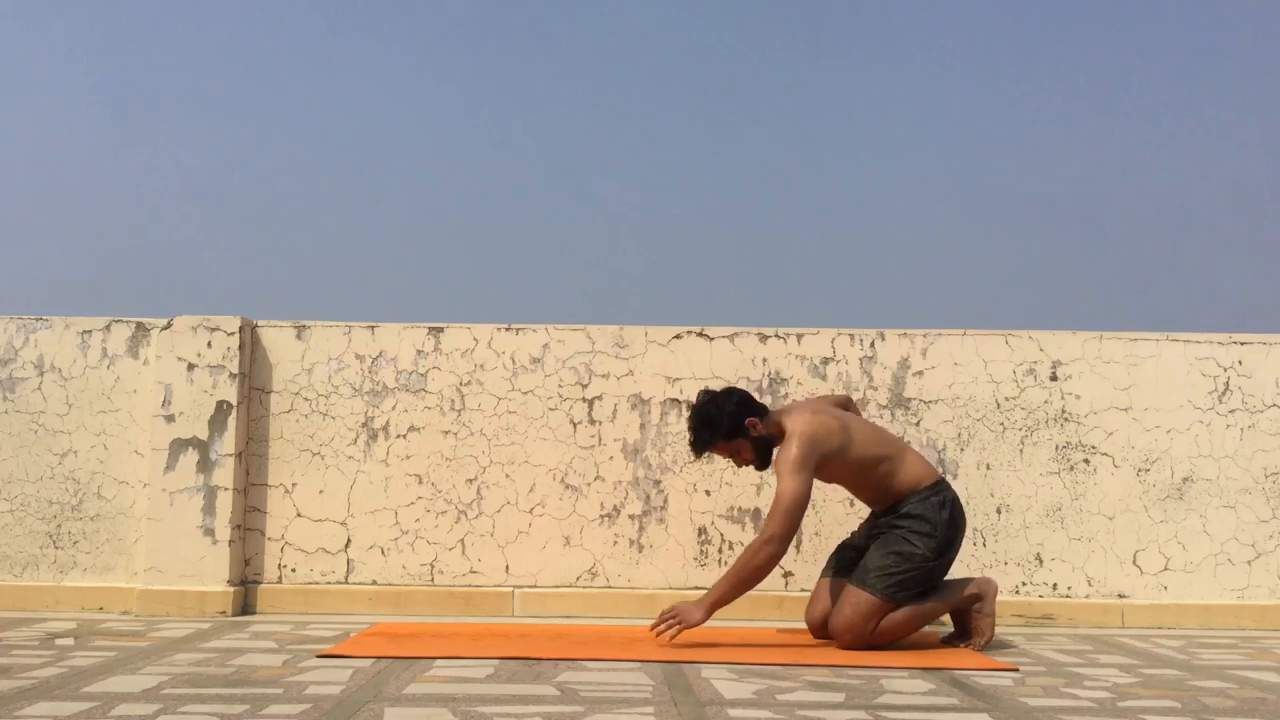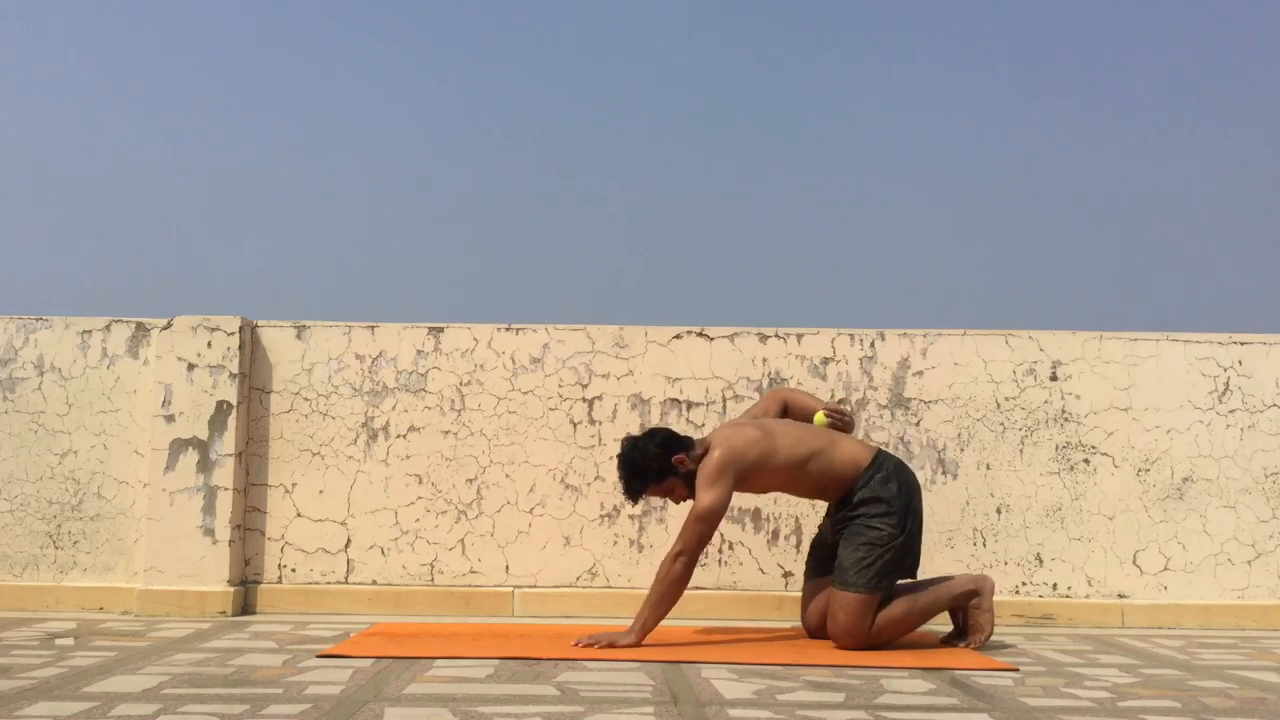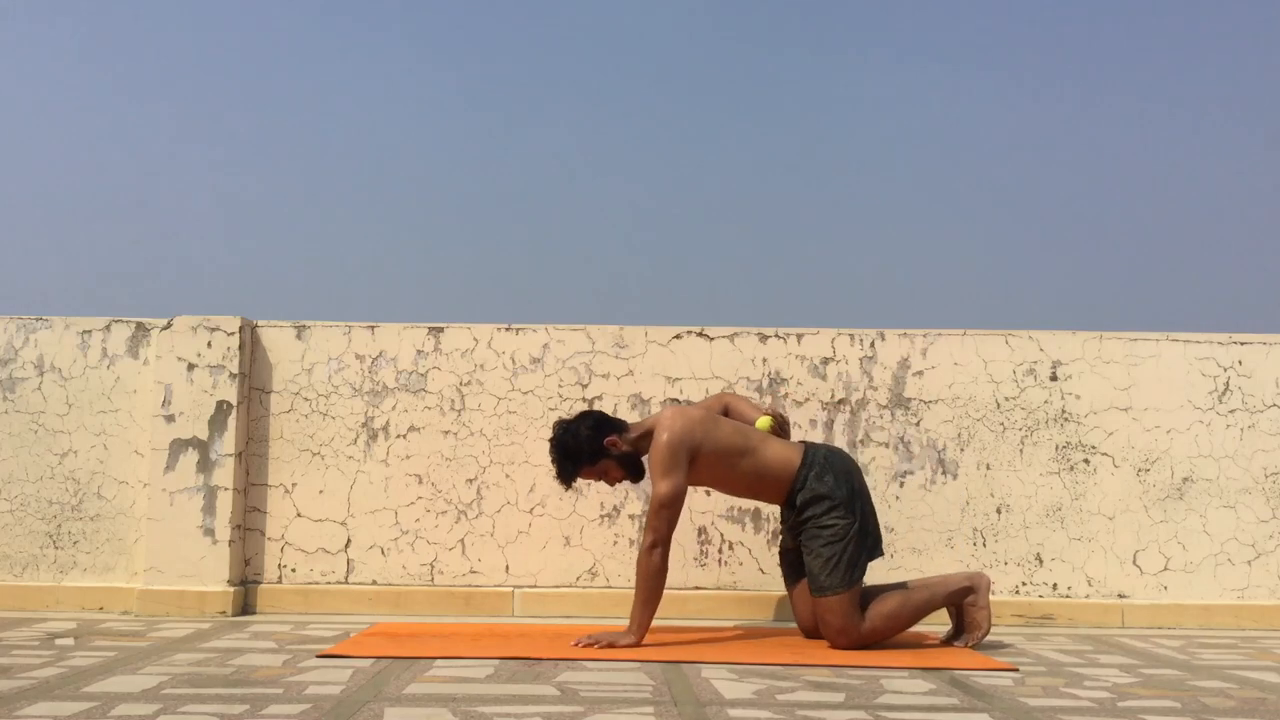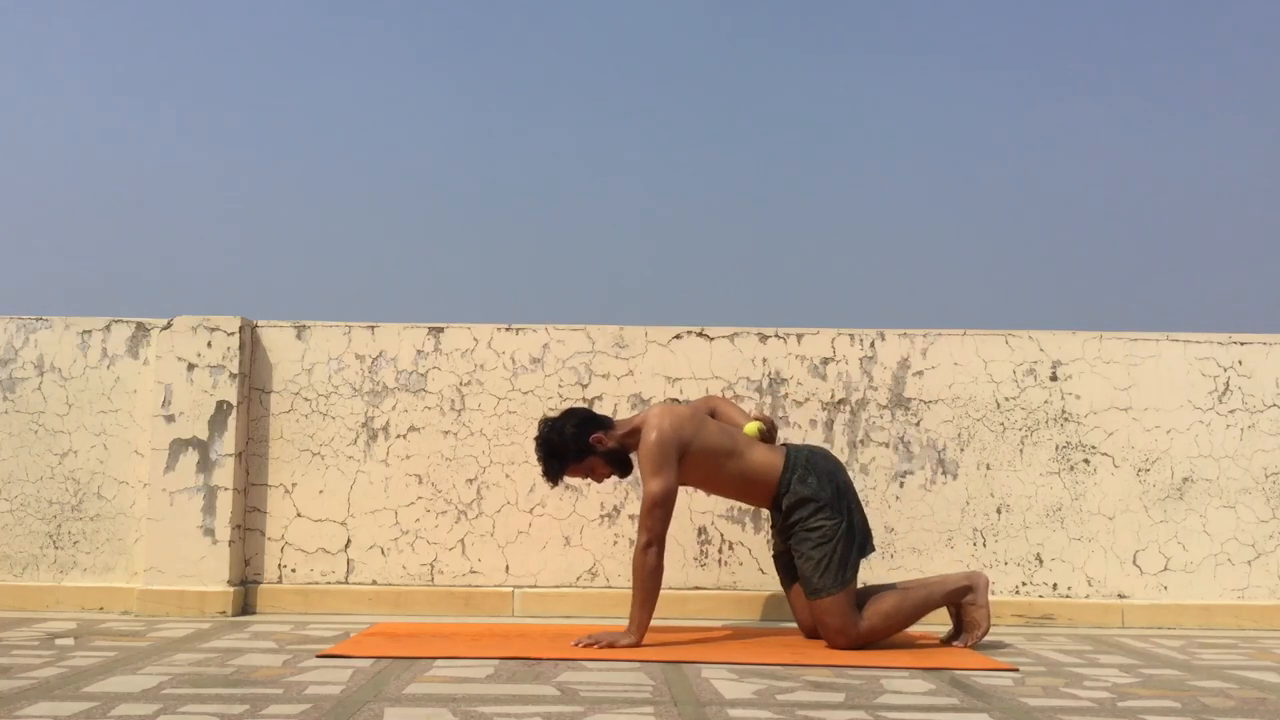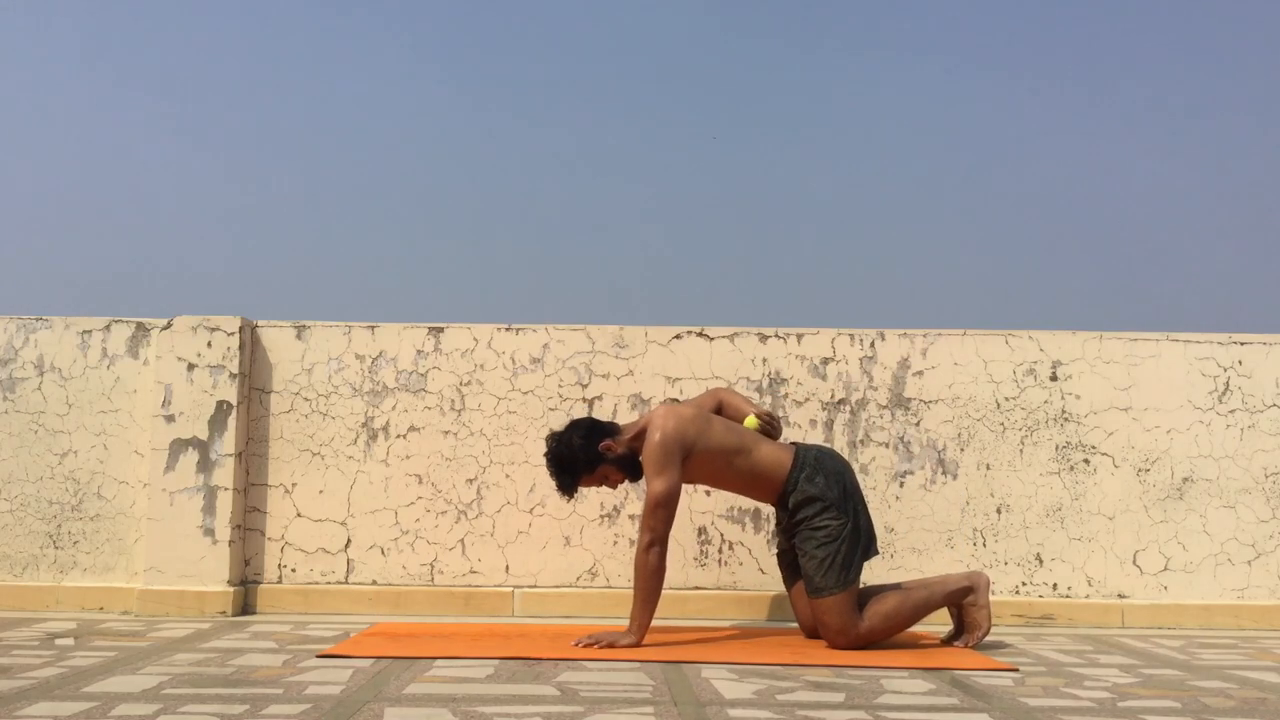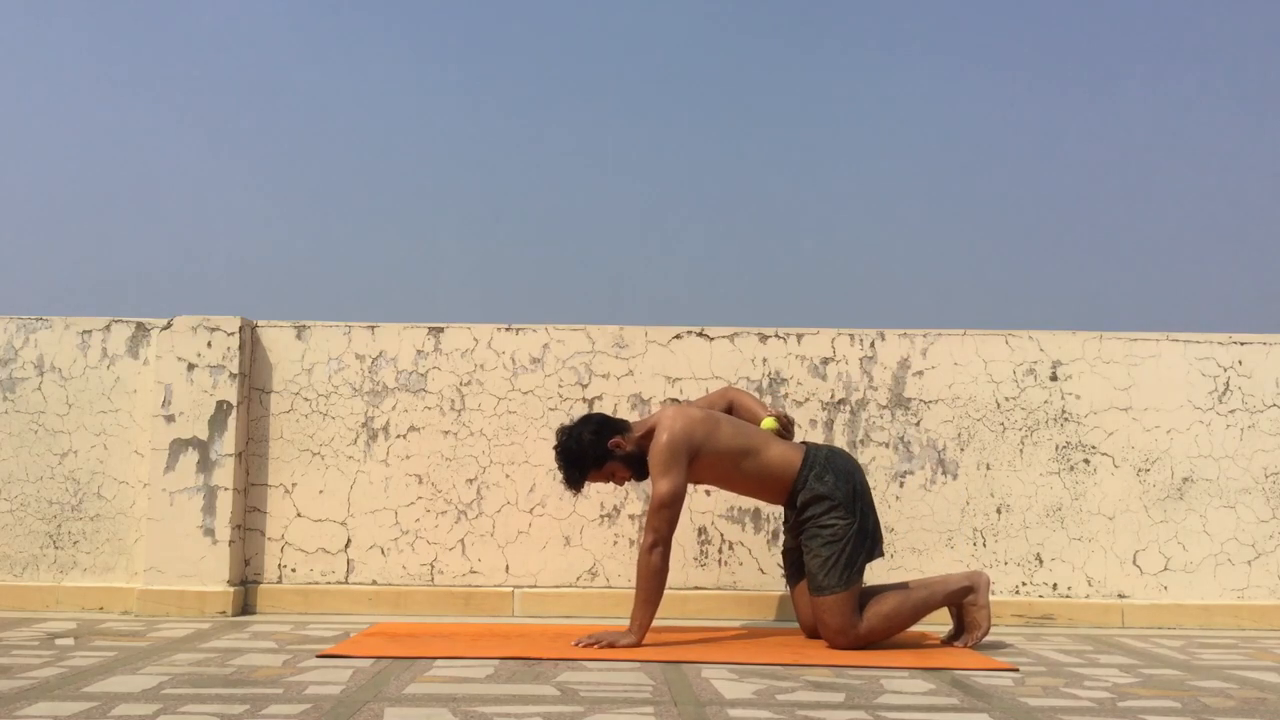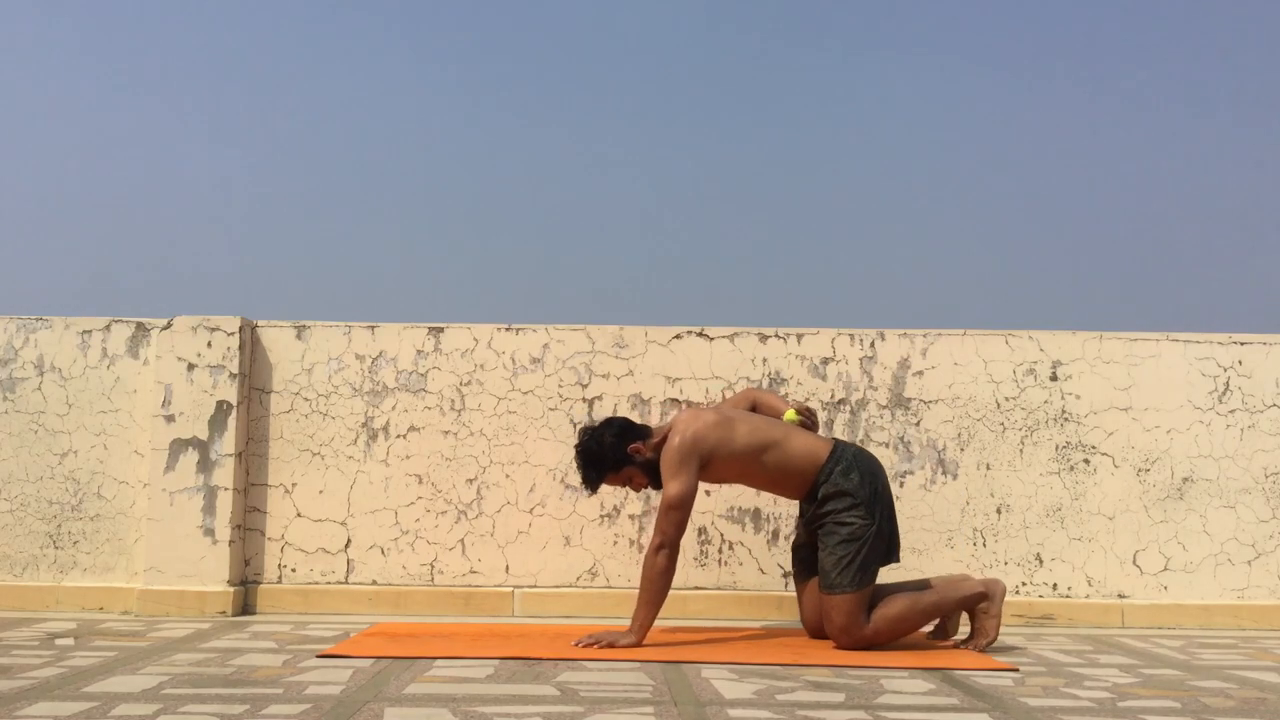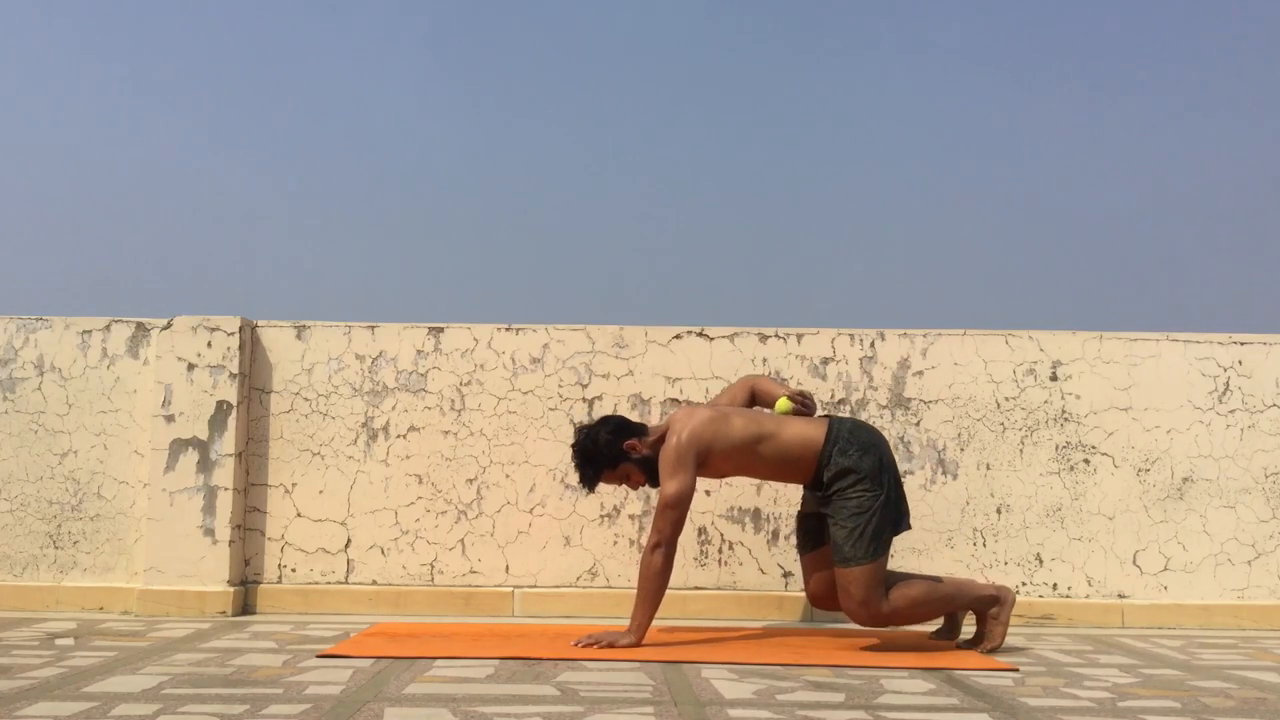
dt=0.4s
person 1, frame 1
left shoulder: (798, 443)
right shoulder: (795, 416)
left elbow: (771, 544)
right elbow: (843, 401)
left wrist: (705, 605)
left hip: (928, 514)
right hip: (889, 513)
left knee: (848, 632)
right knee: (819, 622)
left ankle: (967, 596)
right ankle: (934, 592)
person 1, frame 2
left shoulder: (718, 459)
right shoulder: (734, 433)
left elbow: (683, 556)
right elbow: (781, 395)
left wrist: (635, 632)
right wrist: (823, 411)
left hip: (881, 492)
right hip: (850, 498)
left knee: (848, 634)
right knee: (816, 624)
left ankle: (965, 590)
right ankle: (948, 594)
person 1, frame 3
left shoulder: (667, 440)
right shoulder: (669, 427)
left elbow: (655, 544)
right elbow: (724, 401)
left wrist: (634, 632)
right wrist: (765, 419)
left hip: (826, 487)
right hip: (804, 494)
left knee: (845, 633)
right knee: (812, 624)
left ankle: (963, 586)
right ankle: (947, 592)
person 1, frame 4
left shoulder: (656, 437)
right shoulder: (658, 425)
left elbow: (650, 543)
right elbow: (712, 403)
left wrist: (633, 632)
right wrist: (750, 427)
left hip: (810, 488)
right hip: (794, 495)
left knee: (844, 634)
right knee: (815, 625)
left ankle: (961, 586)
right ankle: (945, 590)
person 1, frame 5
left shoulder: (659, 439)
right shoulder: (664, 426)
left elbow: (652, 543)
right elbow: (717, 395)
left wrist: (634, 632)
right wrist: (753, 414)
left hip: (818, 486)
right hip: (800, 494)
left knee: (845, 634)
right knee: (815, 624)
left ankle: (963, 586)
right ankle: (946, 590)
person 1, frame 6
left shoulder: (667, 440)
right shoulder: (672, 423)
left elbow: (655, 543)
right elbow: (728, 396)
left wrist: (635, 632)
right wrist: (769, 420)
left hip: (827, 486)
right hip: (808, 494)
left knee: (845, 634)
right knee: (815, 624)
left ankle: (964, 587)
right ankle: (946, 591)
person 1, frame 7
left shoulder: (679, 445)
right shoulder: (691, 428)
left elbow: (664, 546)
right elbow: (752, 396)
left wrist: (635, 633)
right wrist: (790, 415)
left hip: (848, 484)
right hip: (824, 492)
left knee: (850, 633)
right knee: (818, 623)
left ankle: (976, 593)
right ankle: (947, 588)
person 1, frame 8
left shoulder: (677, 444)
right shoulder: (694, 424)
left elbow: (660, 545)
right elbow: (749, 383)
left wrist: (633, 633)
right wrist: (787, 397)
left hip: (853, 460)
right hip: (829, 469)
left knee: (868, 608)
right knee: (824, 594)
left ankle: (988, 597)
right ankle: (951, 592)
